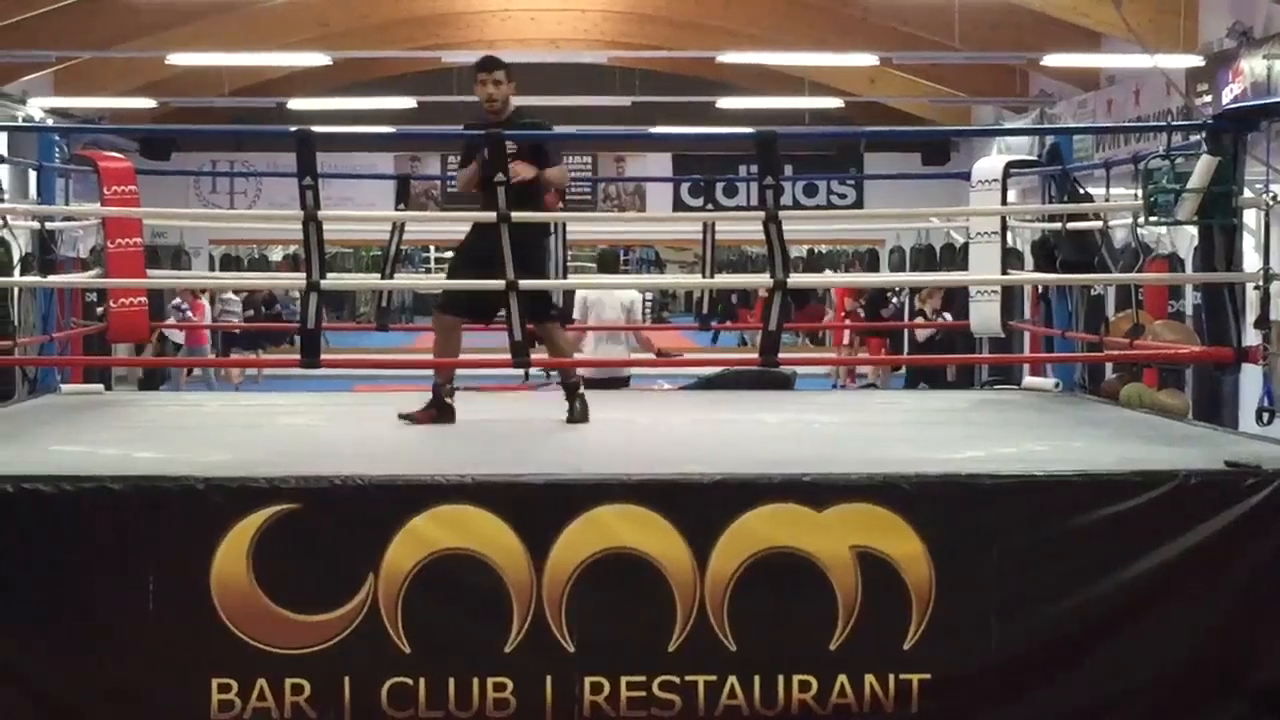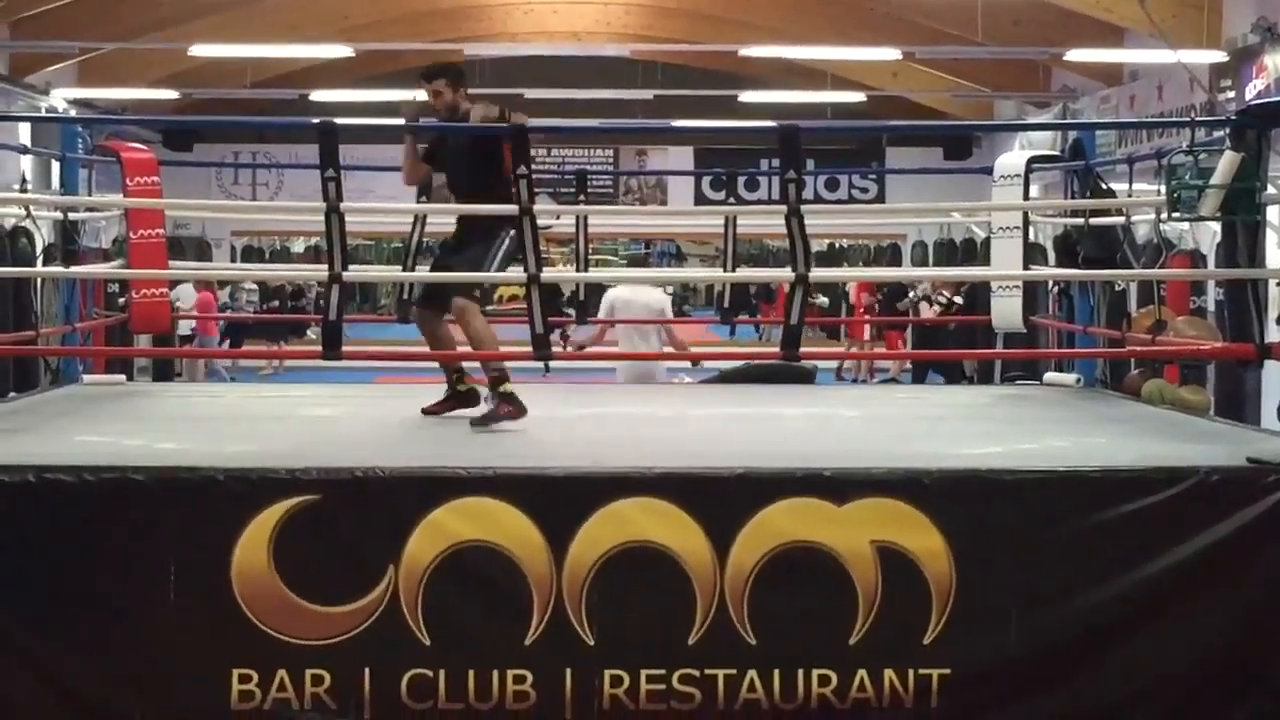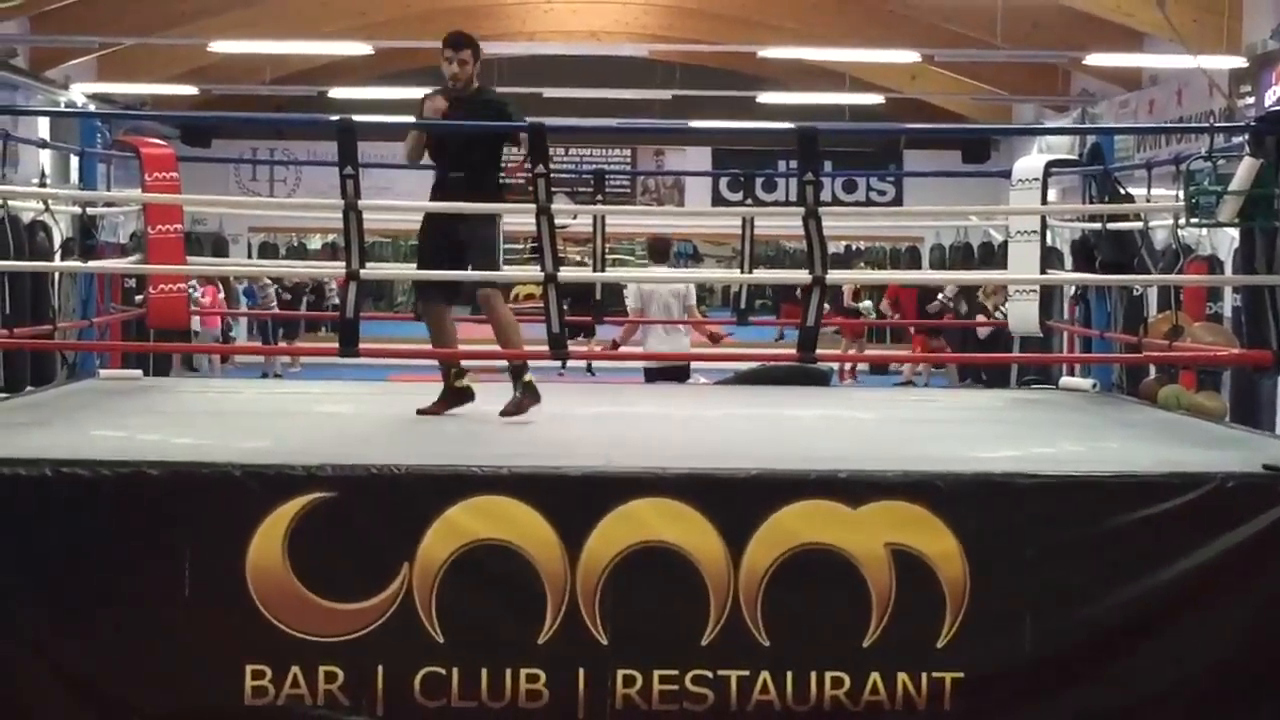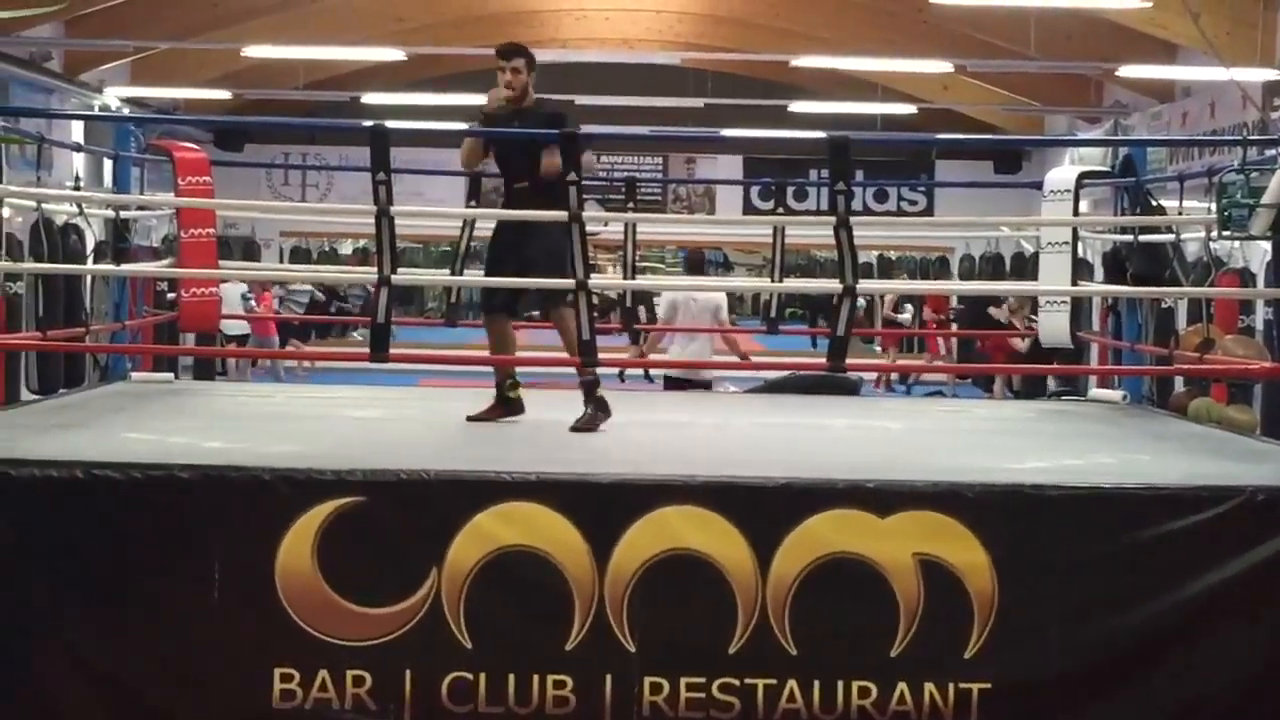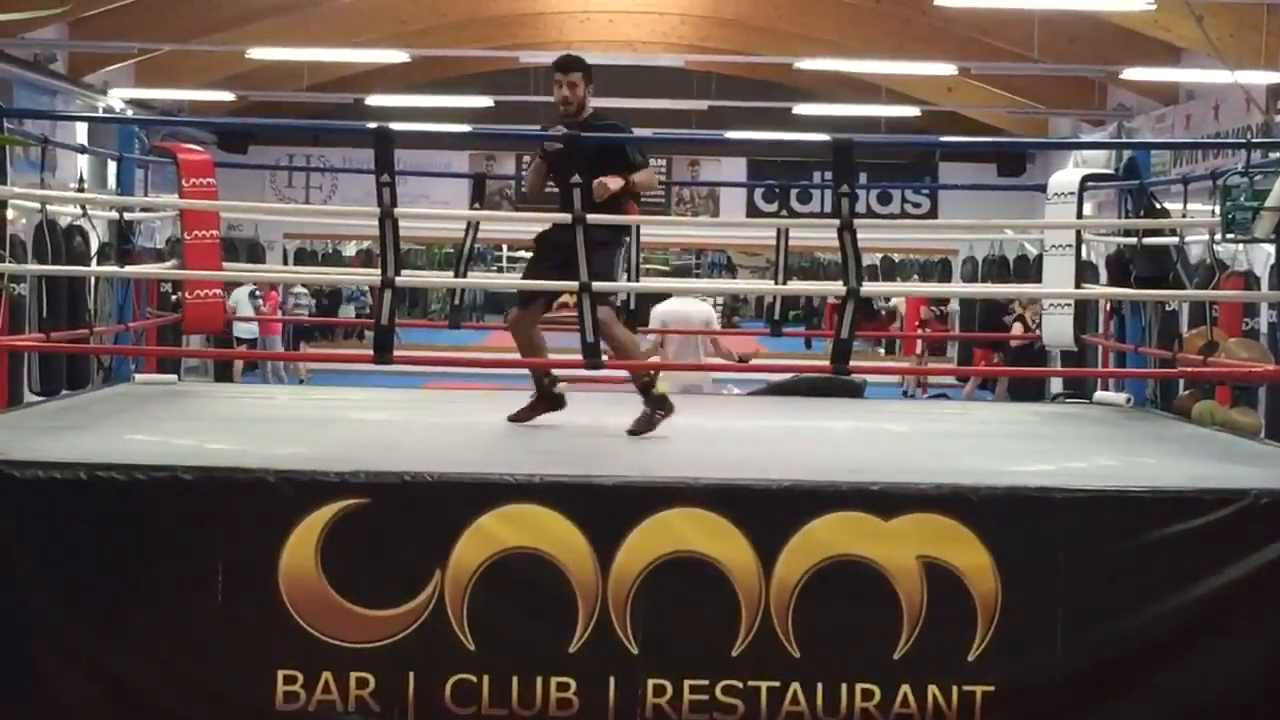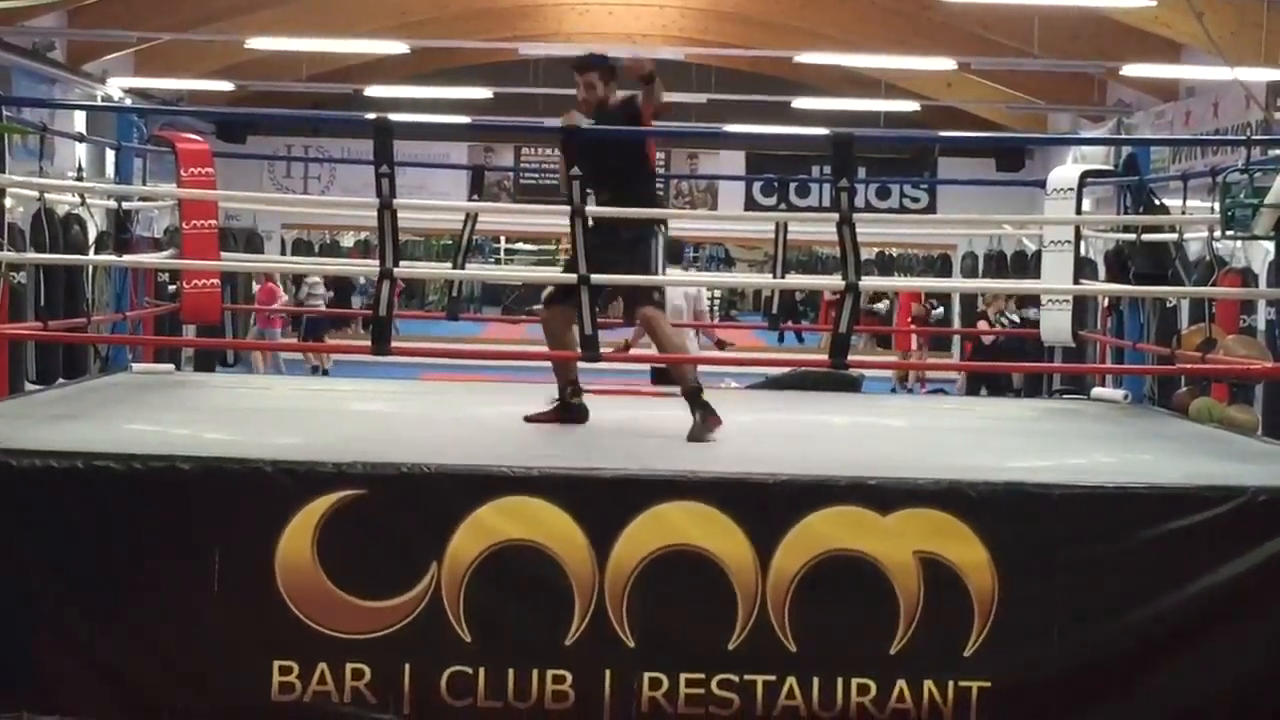
dt=0.7s
person 1, frame 1
left shoulder: (534, 127)
right shoulder: (475, 130)
left elbow: (562, 177)
right elbow: (463, 186)
left wrist: (535, 172)
right wrist: (481, 159)
left hip: (526, 231)
right hip: (486, 232)
left knee: (544, 319)
right knee: (448, 313)
left ankle: (574, 393)
right ankle: (441, 402)
person 1, frame 2
left shoulder: (488, 123)
right shoulder: (443, 134)
right elbow: (412, 177)
left wrist: (497, 116)
right wrist: (411, 127)
left hip: (498, 228)
right hip: (468, 229)
left knee: (463, 304)
right knee: (425, 312)
left ankle: (506, 395)
right ankle: (460, 387)
person 1, frame 3
left shoulder: (492, 104)
right shoulder: (434, 103)
left elbow: (525, 142)
right elbow: (411, 157)
left wrist: (528, 152)
right wrist: (424, 121)
left hip: (482, 209)
right hip: (441, 210)
left knee: (488, 292)
right knee: (431, 302)
left ankle: (524, 383)
right ankle: (456, 385)
person 1, frame 4
left shoulder: (553, 116)
right shoulder: (493, 118)
left elbow: (586, 163)
right elbow: (468, 162)
left wrist: (565, 161)
right wrist: (487, 117)
left hip: (550, 221)
right hip: (511, 223)
left knee: (559, 310)
right knee: (495, 316)
left ankle: (594, 399)
right ankle: (507, 396)
person 1, frame 5
left shoulder: (612, 130)
right shoulder: (553, 133)
left elbow: (648, 177)
right elbow: (532, 188)
left wrist: (621, 181)
right wrist: (545, 153)
left hip: (602, 235)
right hip: (562, 232)
left knee: (600, 314)
right knee: (521, 317)
left ankle: (654, 396)
right ankle: (547, 393)
person 1, frame 6
left shoulder: (630, 112)
right shoulder: (580, 128)
left elbow: (655, 103)
right elbow: (565, 183)
left wrist: (647, 75)
right wrist: (565, 138)
left hip: (637, 231)
right hip: (601, 231)
left knee: (648, 313)
right knee: (553, 311)
left ankle: (701, 407)
right ankle: (570, 402)
